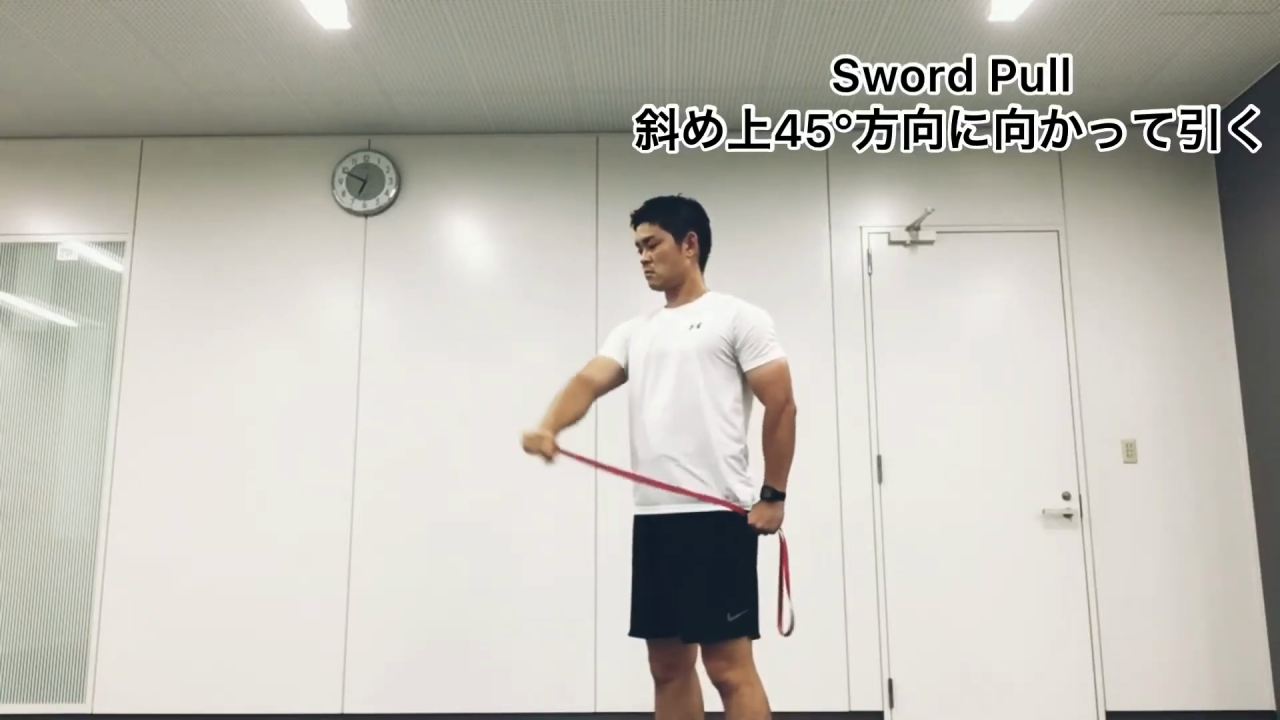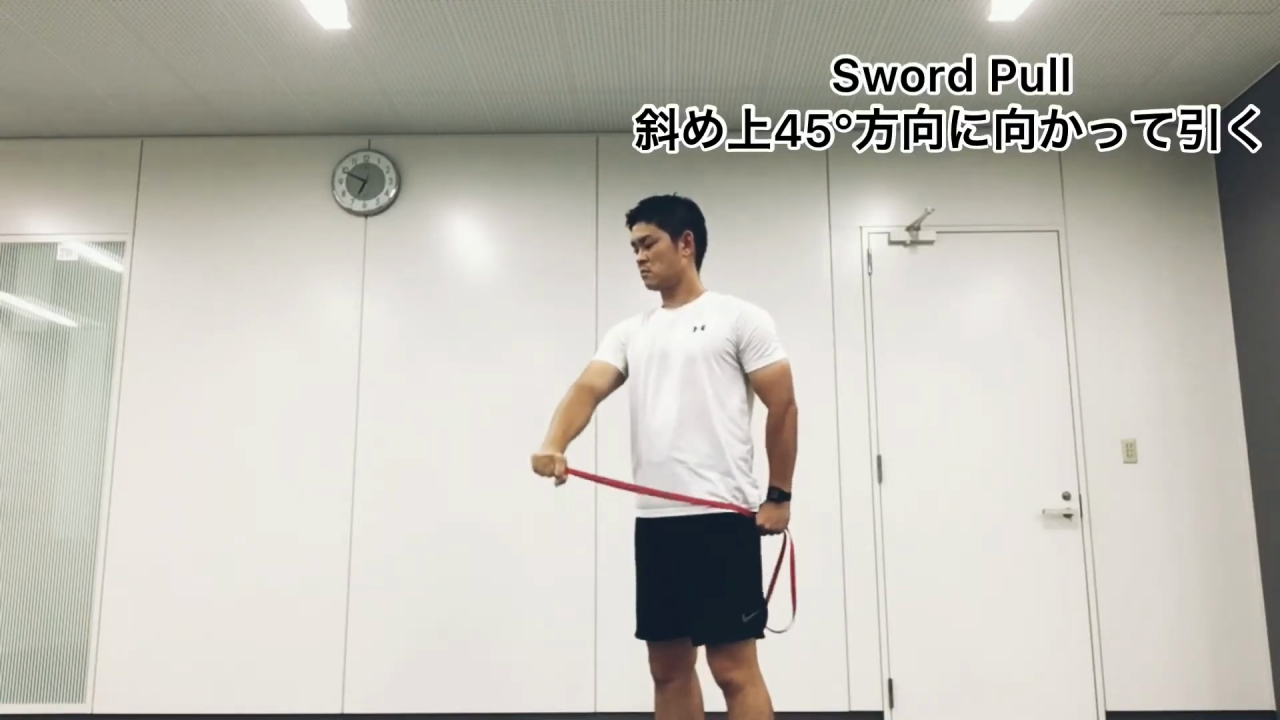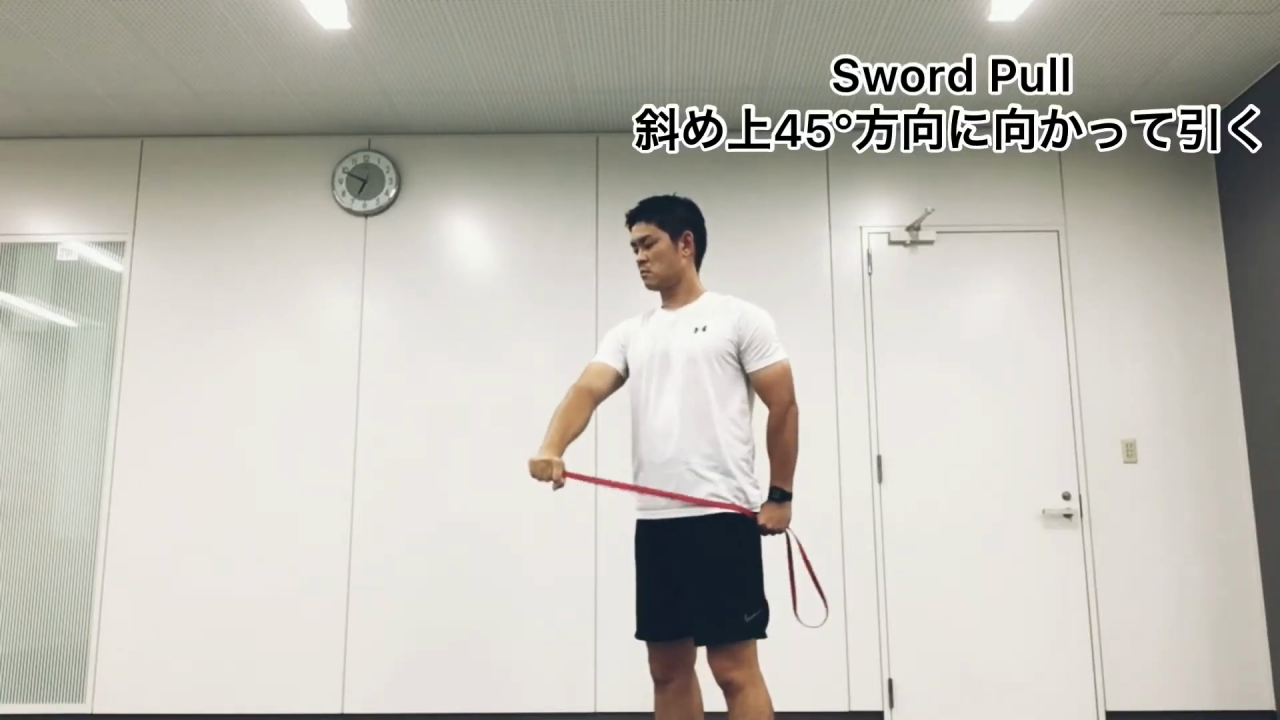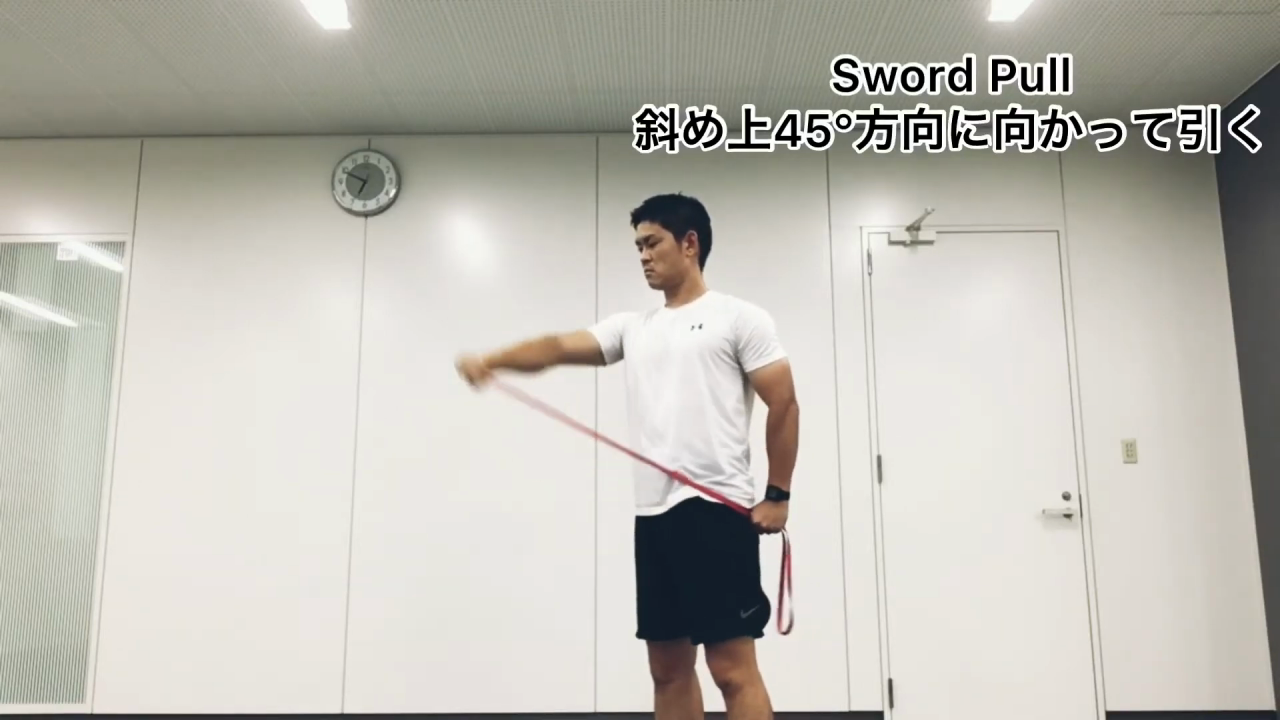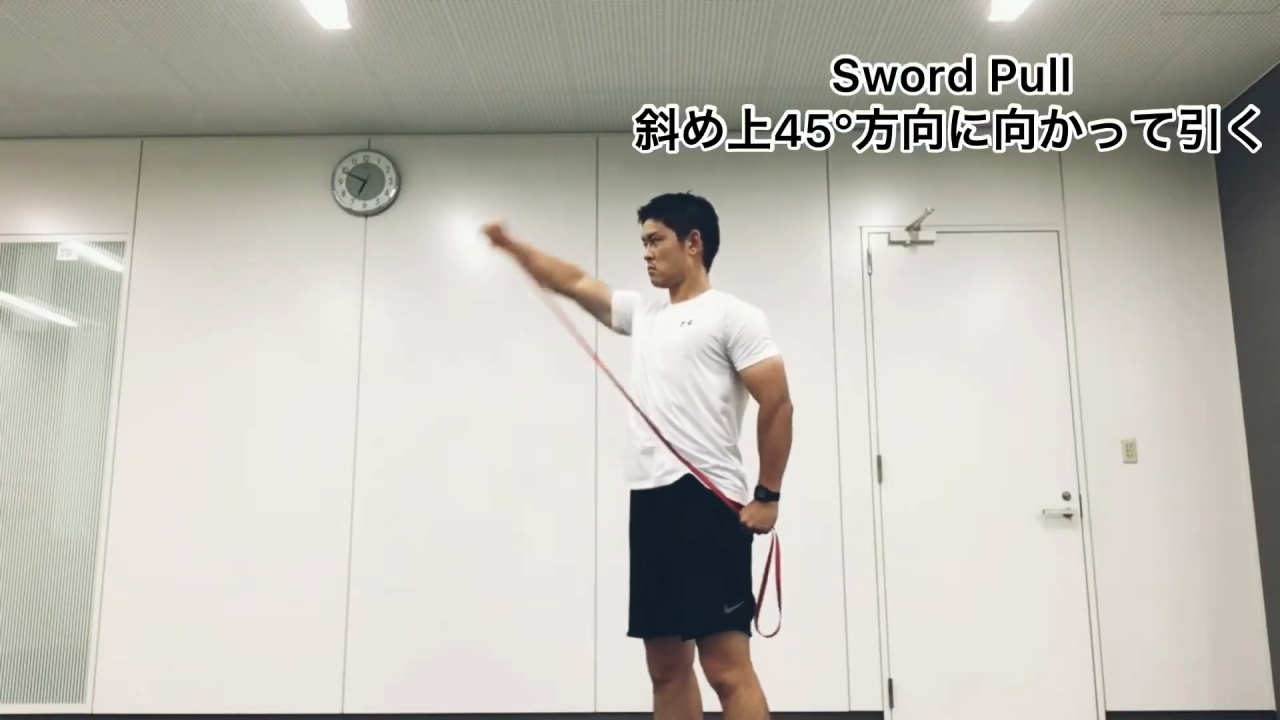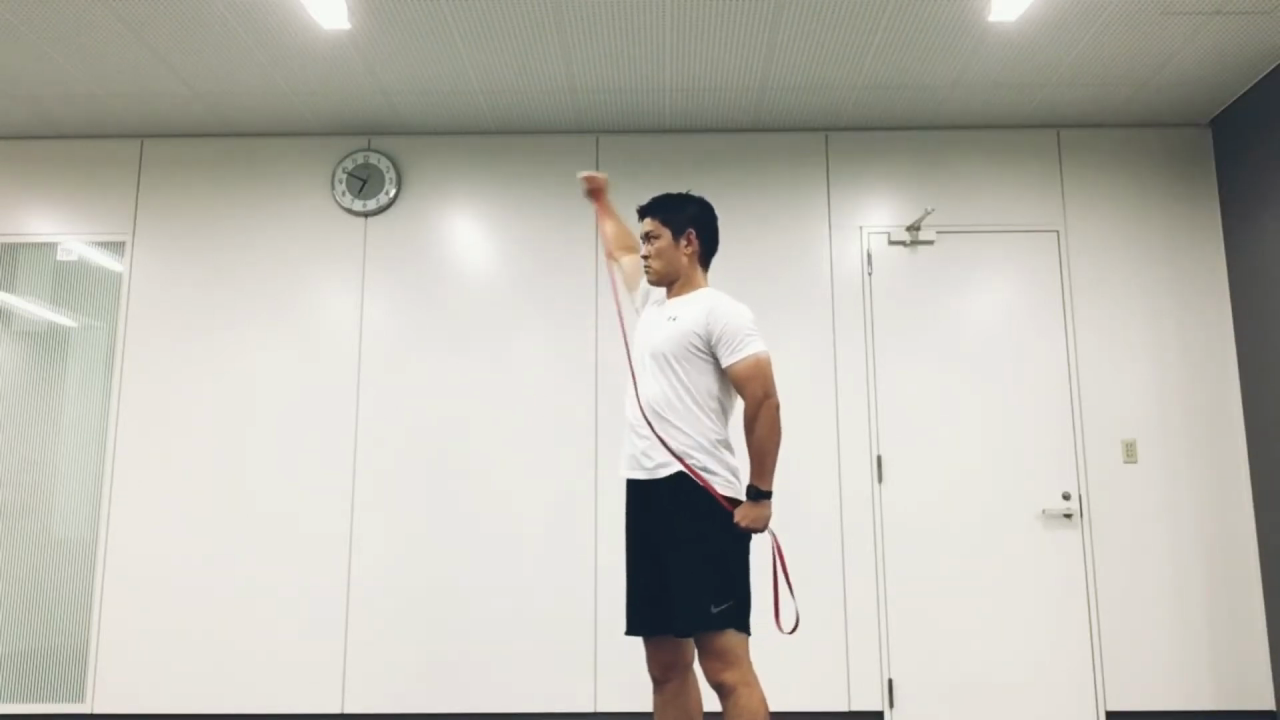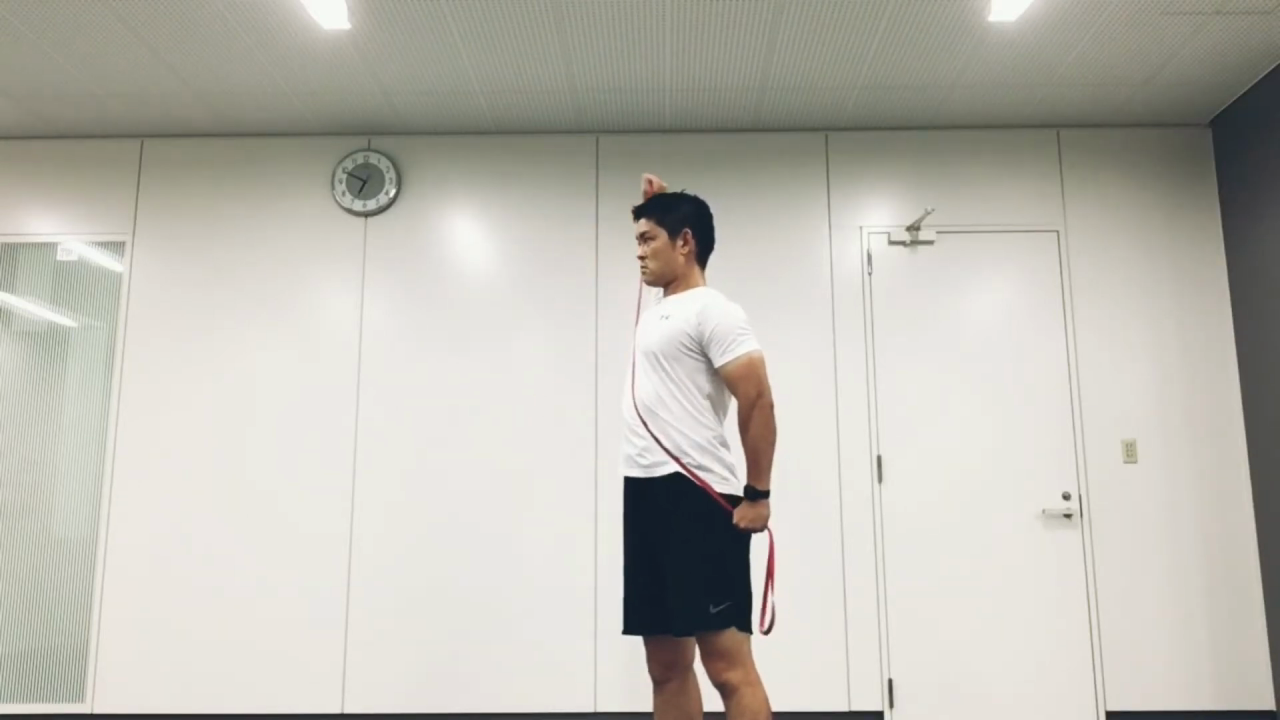
dt=0.3s
person 1, frame 1
left shoulder: (738, 318)
right shoulder: (636, 331)
left elbow: (782, 407)
right elbow: (587, 382)
left wrist: (773, 496)
right wrist: (547, 426)
left hip: (717, 515)
right hip: (653, 516)
left knee: (730, 666)
right knee: (669, 666)
person 1, frame 2
left shoulder: (739, 318)
right shoulder: (629, 332)
left elbow: (783, 407)
right elbow: (587, 389)
left wrist: (778, 496)
right wrist: (554, 445)
left hip: (721, 516)
right hip: (654, 519)
left knee: (733, 668)
right knee: (668, 667)
person 1, frame 3
left shoulder: (740, 319)
right shoulder: (629, 333)
left elbow: (784, 408)
right elbow: (586, 391)
left wrist: (780, 496)
right wrist: (551, 448)
left hip: (722, 517)
right hip: (655, 521)
left knee: (734, 669)
right knee: (669, 668)
person 1, frame 4
left shoulder: (739, 318)
right shoulder: (634, 327)
left elbow: (785, 406)
right elbow: (558, 347)
left wrist: (777, 495)
right wrist: (493, 359)
left hip: (716, 512)
right hip: (654, 514)
left knee: (733, 667)
right knee: (669, 666)
person 1, frame 5
left shoulder: (732, 316)
right shoulder: (641, 314)
left elbow: (778, 405)
right elbow: (573, 282)
left wrist: (767, 495)
right wrist: (511, 245)
left hip: (707, 505)
right hip: (649, 502)
left knee: (727, 665)
right knee: (667, 664)
person 1, frame 6
left shoulder: (718, 312)
right shoulder: (654, 304)
left elbow: (763, 403)
right elbow: (619, 251)
left wrist: (758, 495)
right wrist: (601, 201)
left hip: (697, 501)
right hip: (647, 496)
left knee: (725, 663)
right knee: (667, 664)
person 1, frame 7
left shoulder: (711, 312)
right shoulder: (664, 306)
left elbow: (757, 402)
right elbow: (657, 254)
left wrist: (757, 495)
right wrist: (653, 202)
left hip: (697, 500)
right hip: (645, 497)
left knee: (727, 662)
right knee: (666, 663)
